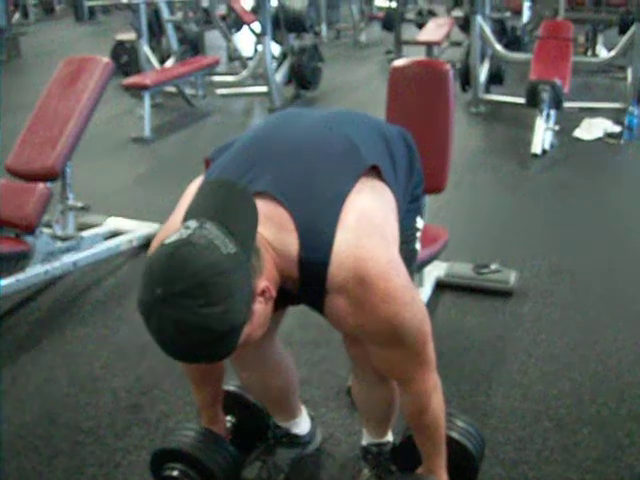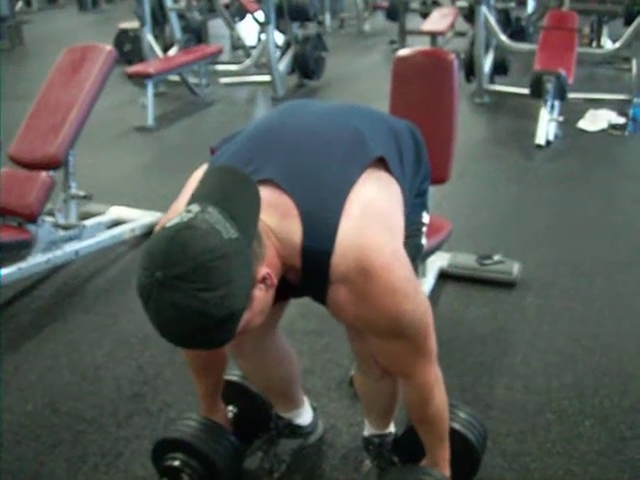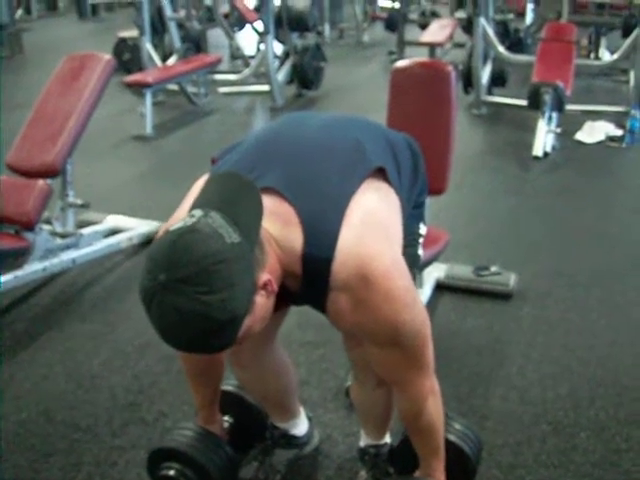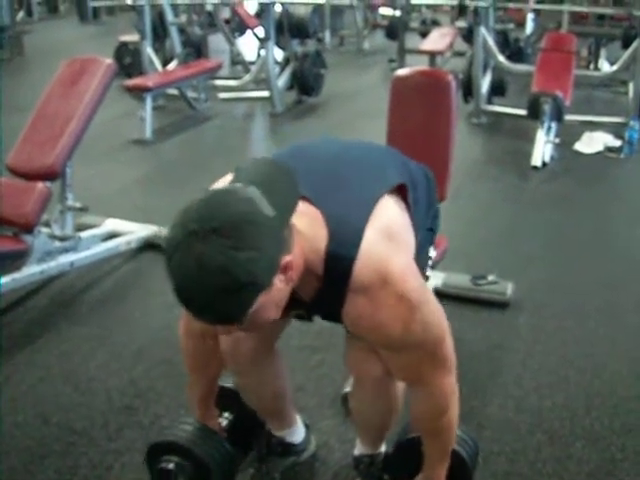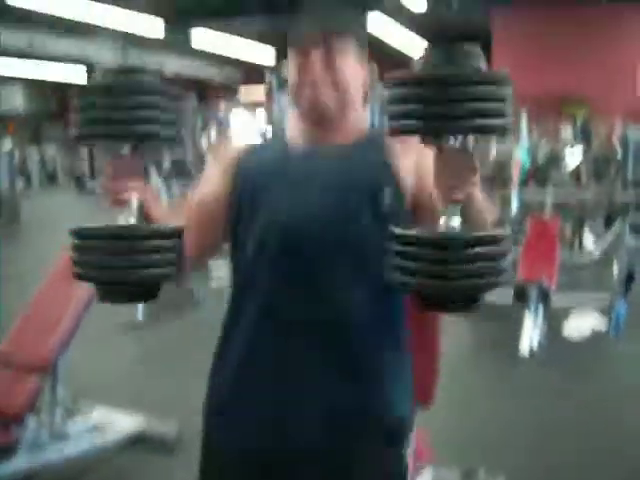
dt=1s
person 1, frame 1
left shoulder: (361, 274)
right shoulder: (173, 249)
left elbow: (418, 379)
right elbow: (197, 335)
right wrist: (211, 422)
left knee: (367, 350)
right knee: (245, 344)
left ankle: (378, 449)
right ankle: (293, 432)
person 1, frame 2
left shoulder: (365, 266)
right shoulder: (178, 235)
left elbow: (419, 372)
right elbow: (200, 331)
right wrist: (211, 410)
left knee: (372, 345)
right knee: (247, 336)
left ankle: (380, 440)
right ankle: (296, 422)
person 1, frame 3
left shoulder: (363, 272)
right shoulder: (181, 243)
left elbow: (416, 383)
right elbow: (197, 338)
right wrist: (208, 420)
left knee: (369, 354)
right knee: (245, 348)
left ankle: (376, 449)
right ankle: (292, 432)
person 1, frame 4
left shoulder: (380, 280)
right shoulder: (214, 241)
left elbow: (436, 382)
right elbow: (200, 335)
right wrist: (206, 420)
left knee: (372, 365)
right knee: (242, 349)
right ankle: (288, 439)
person 1, frame 5
left shoulder: (400, 158)
right shoulder: (244, 157)
right elbow: (187, 245)
left wrist: (463, 186)
right wrist: (141, 198)
left hip: (358, 407)
right hip: (245, 399)
